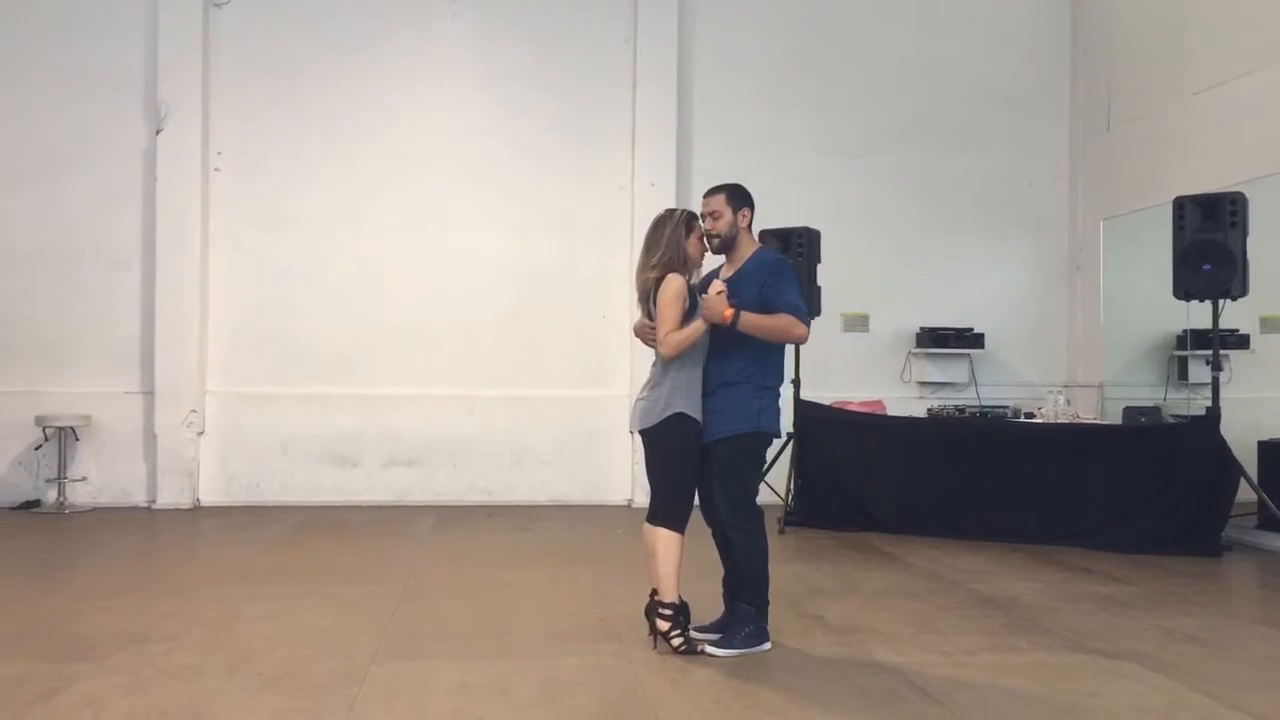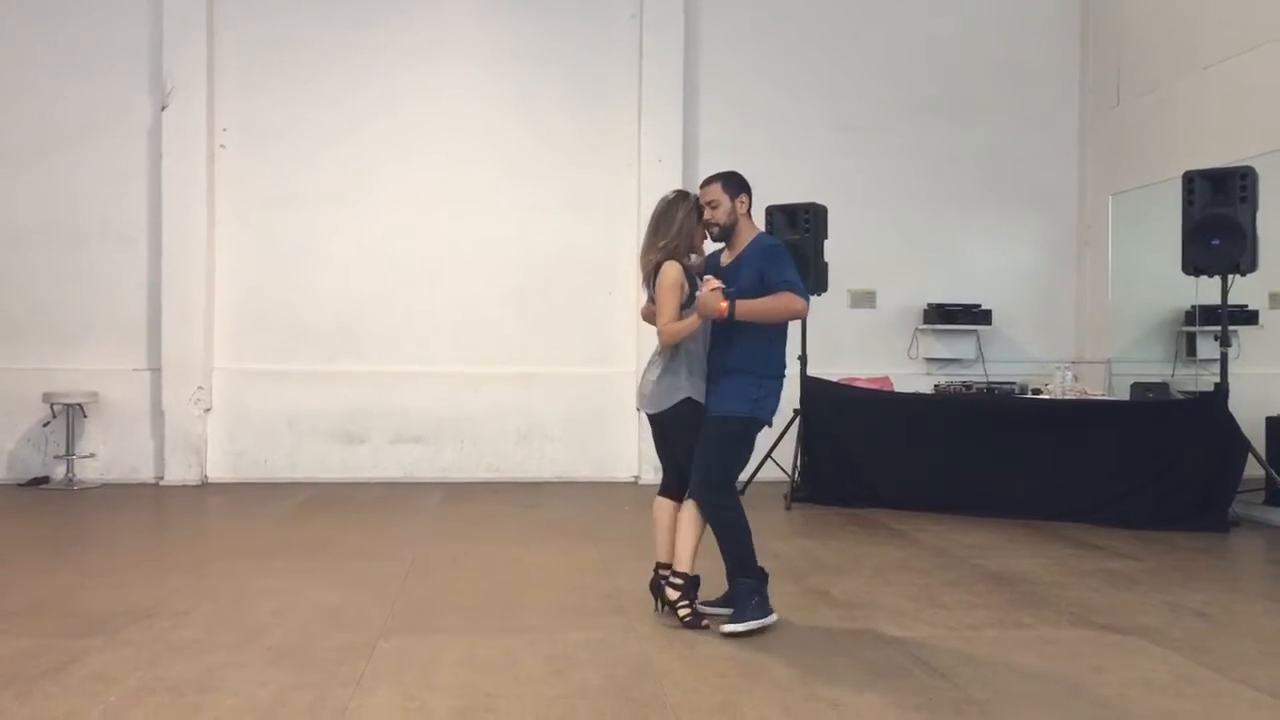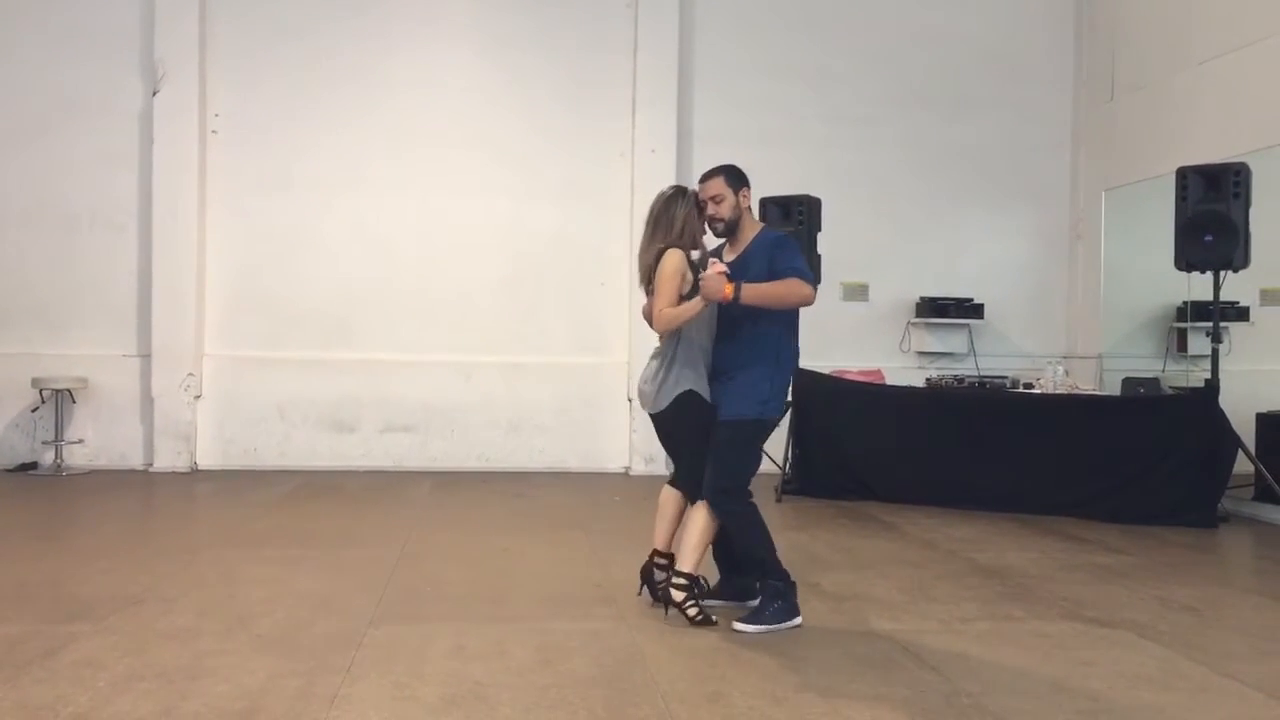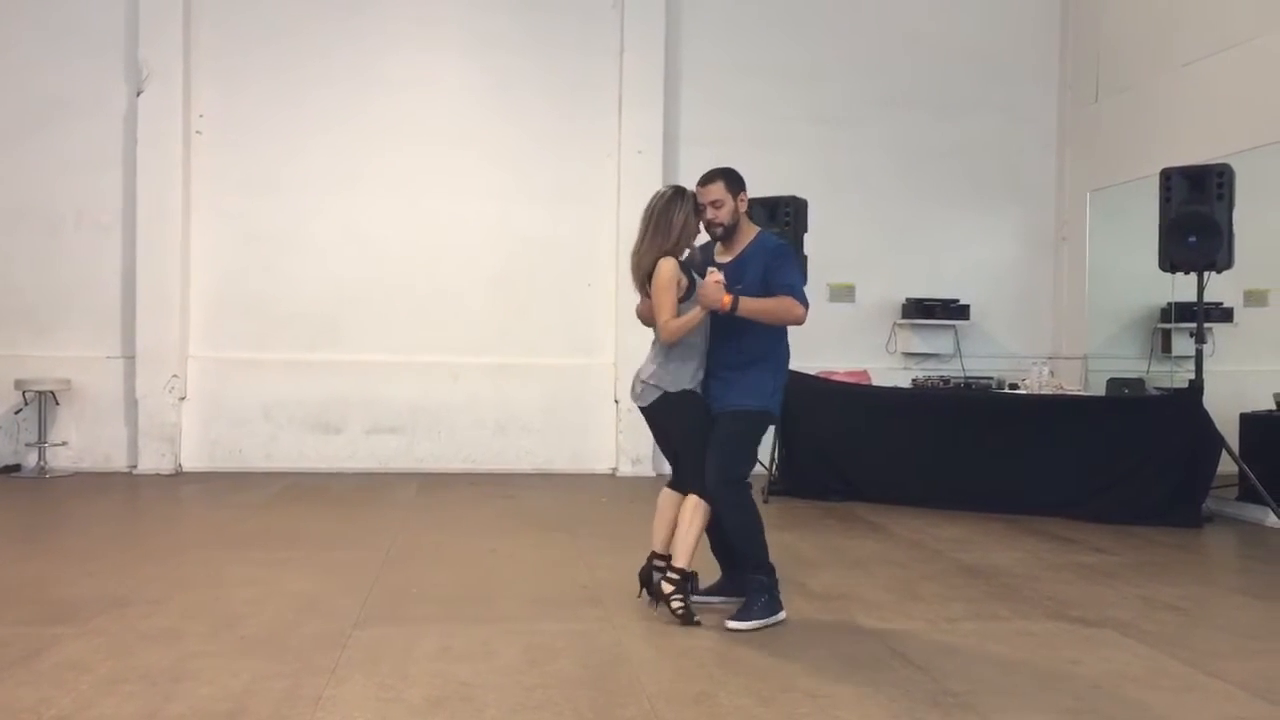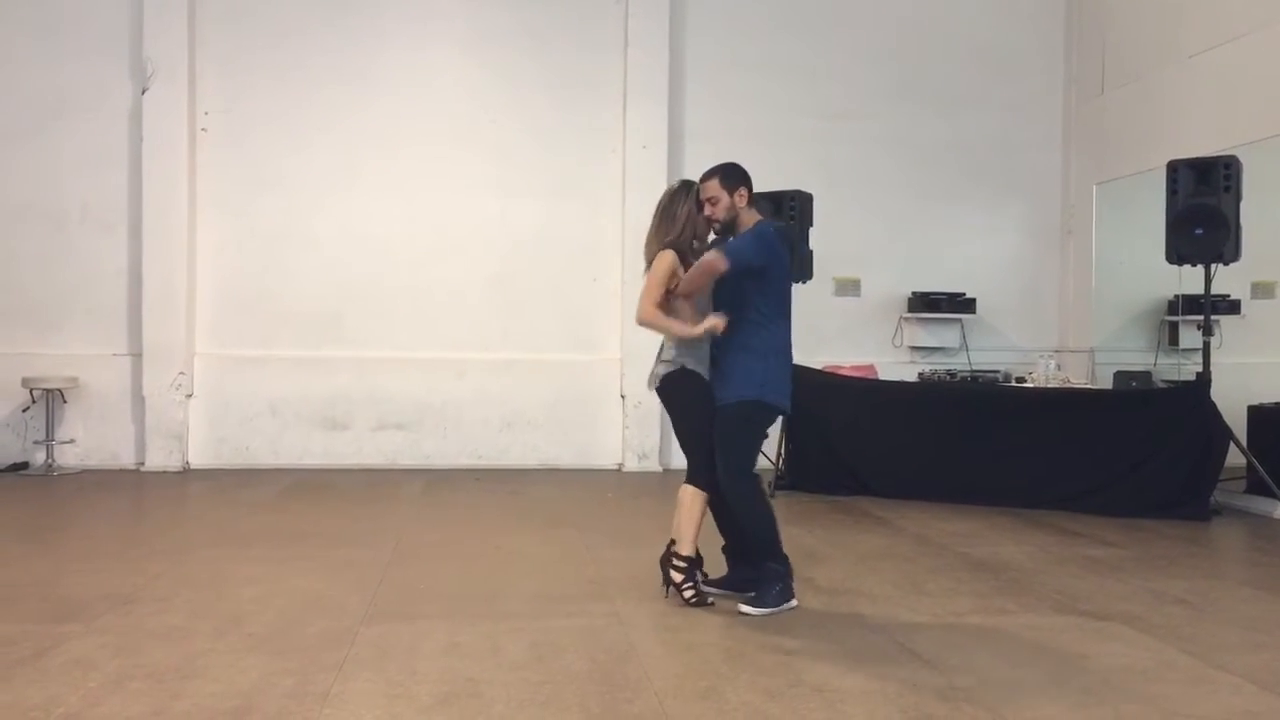
dt=1s
person 1, frame 1
left shoulder: (771, 268)
right shoulder: (712, 279)
left elbow: (797, 328)
left wrist: (730, 315)
right wrist: (646, 326)
left hip: (746, 414)
right hip: (710, 413)
left knee: (738, 513)
right knee: (716, 513)
left ankle: (753, 624)
right ankle: (736, 611)
person 1, frame 2
left shoulder: (769, 252)
right shoulder: (711, 263)
left elbow: (796, 304)
left wrist: (726, 308)
left hip: (747, 391)
right hip: (717, 390)
left knee: (710, 485)
right knee: (710, 488)
left ankle: (754, 596)
right ankle: (742, 589)
person 1, frame 3
left shoulder: (776, 245)
right shoulder: (712, 258)
left elbow: (804, 291)
left wrist: (732, 291)
left hip: (755, 389)
right hip: (719, 388)
left knee: (725, 488)
right knee: (714, 486)
left ankle: (780, 595)
right ankle: (737, 579)
person 1, frame 4
left shoulder: (773, 252)
right shoulder: (701, 257)
left elbow: (796, 311)
left wrist: (728, 301)
right wrist: (649, 309)
left hip: (752, 391)
right hip: (710, 390)
left knee: (725, 481)
right knee: (703, 482)
left ankle: (764, 592)
right ankle: (735, 577)
person 1, frame 5
left shoulder: (762, 238)
right shoulder: (738, 246)
left elbow: (711, 265)
left wrist: (678, 292)
left hip: (753, 382)
right hip: (731, 381)
left knee: (737, 476)
right knee: (717, 475)
left ankle: (777, 580)
right ankle: (745, 570)
person 2, frame 1
left shoulder: (675, 284)
right shoulder: (674, 282)
right elbow: (667, 345)
right wrist: (709, 316)
left hip: (664, 410)
right hip: (671, 410)
left knee: (662, 506)
right knee: (675, 509)
left ankle: (661, 599)
right ankle: (668, 613)
person 2, frame 2
left shoulder: (680, 268)
right shoulder: (673, 268)
left elbow: (649, 313)
right elbow: (667, 332)
right wrist: (704, 312)
left hip: (665, 391)
right hip: (678, 393)
left knee: (674, 480)
left ankle: (663, 573)
person 2, frame 3
left shoulder: (683, 261)
right shoulder: (674, 258)
right elbow: (662, 321)
right wrist: (707, 296)
left hip: (674, 386)
right hip: (680, 387)
left knee: (688, 474)
left ankle: (659, 565)
right ankle: (683, 580)
person 2, frame 4
left shoulder: (675, 264)
right shoulder: (668, 265)
right elbow: (667, 330)
right wrist: (707, 304)
left hip: (662, 388)
right hip: (675, 390)
left knee: (683, 475)
right knee: (703, 480)
left ankle: (657, 565)
right ankle: (675, 577)
person 2, frame 5
left shoulder: (694, 255)
right shoulder: (669, 256)
right elbow: (645, 312)
right wrist: (695, 329)
left hip: (695, 372)
right hip: (683, 372)
left knee: (701, 465)
right knee: (707, 467)
left ankle: (677, 554)
right ankle: (683, 563)
